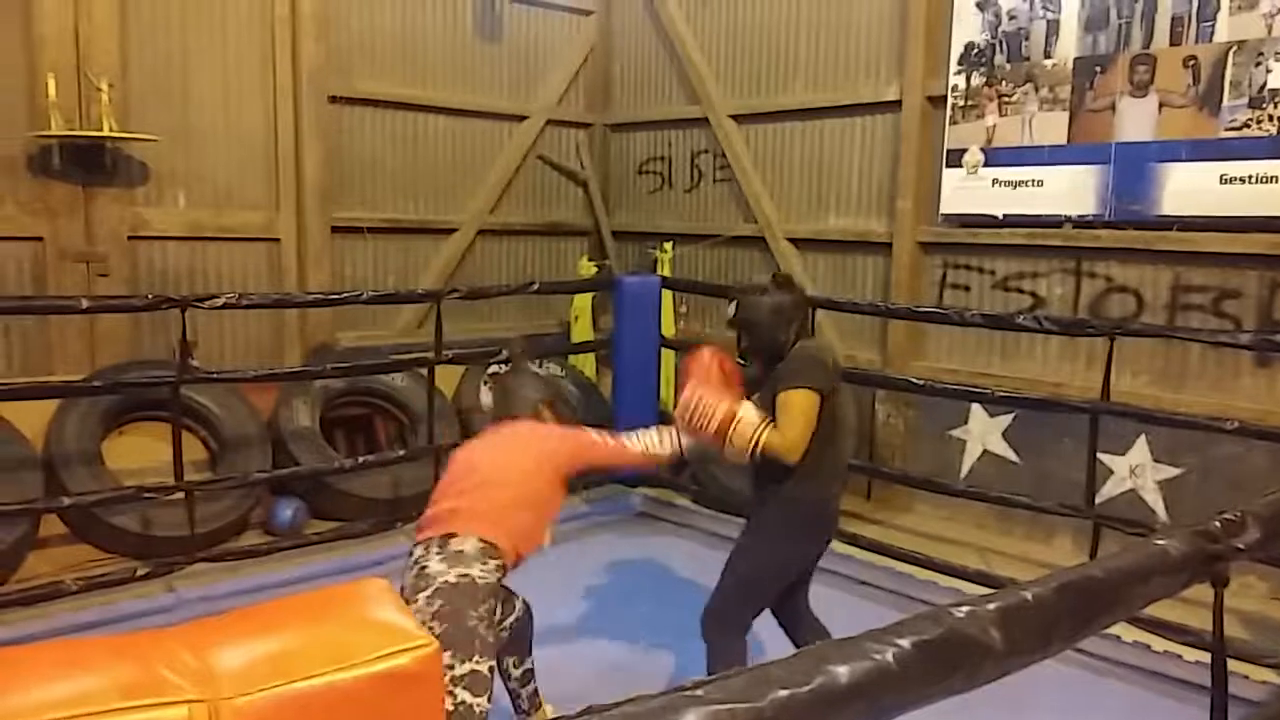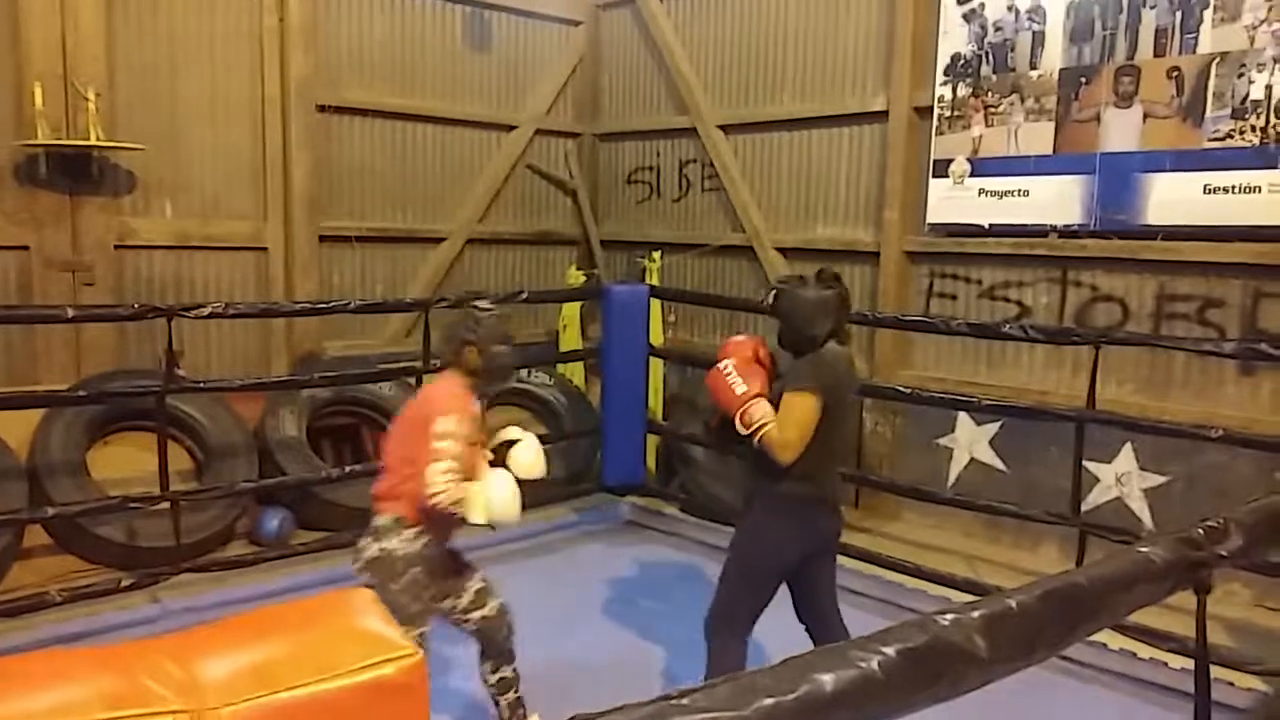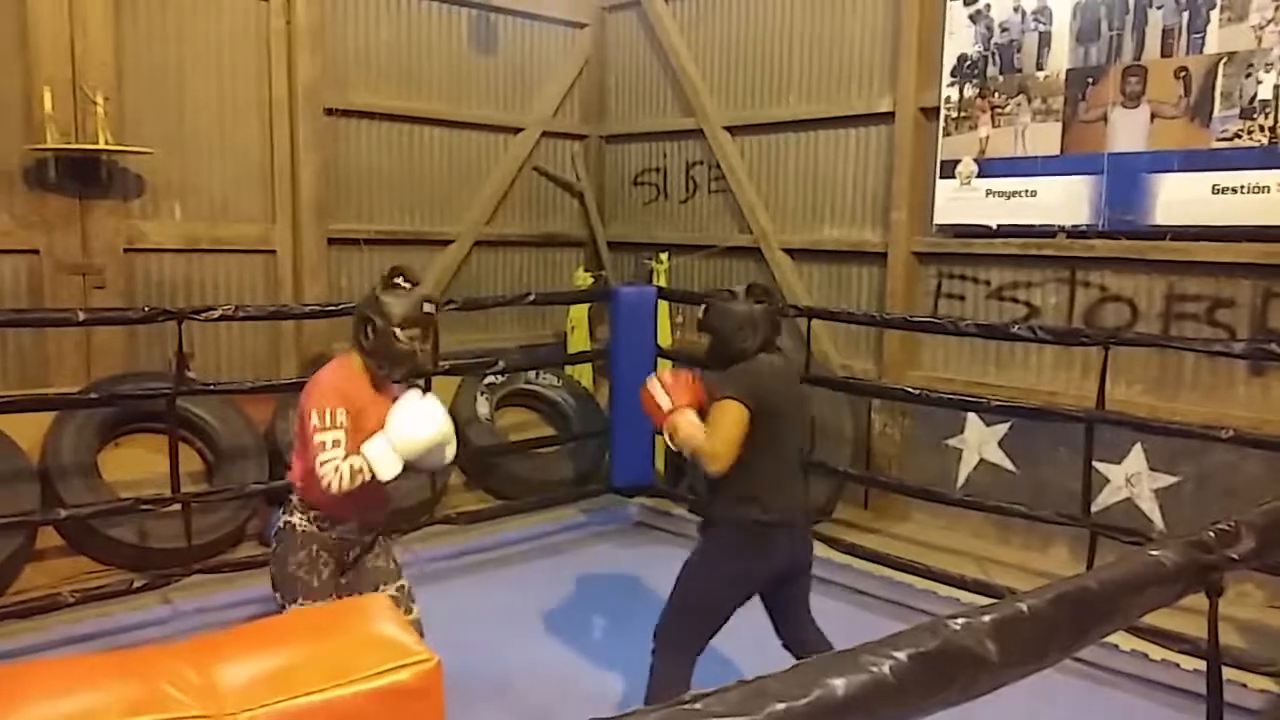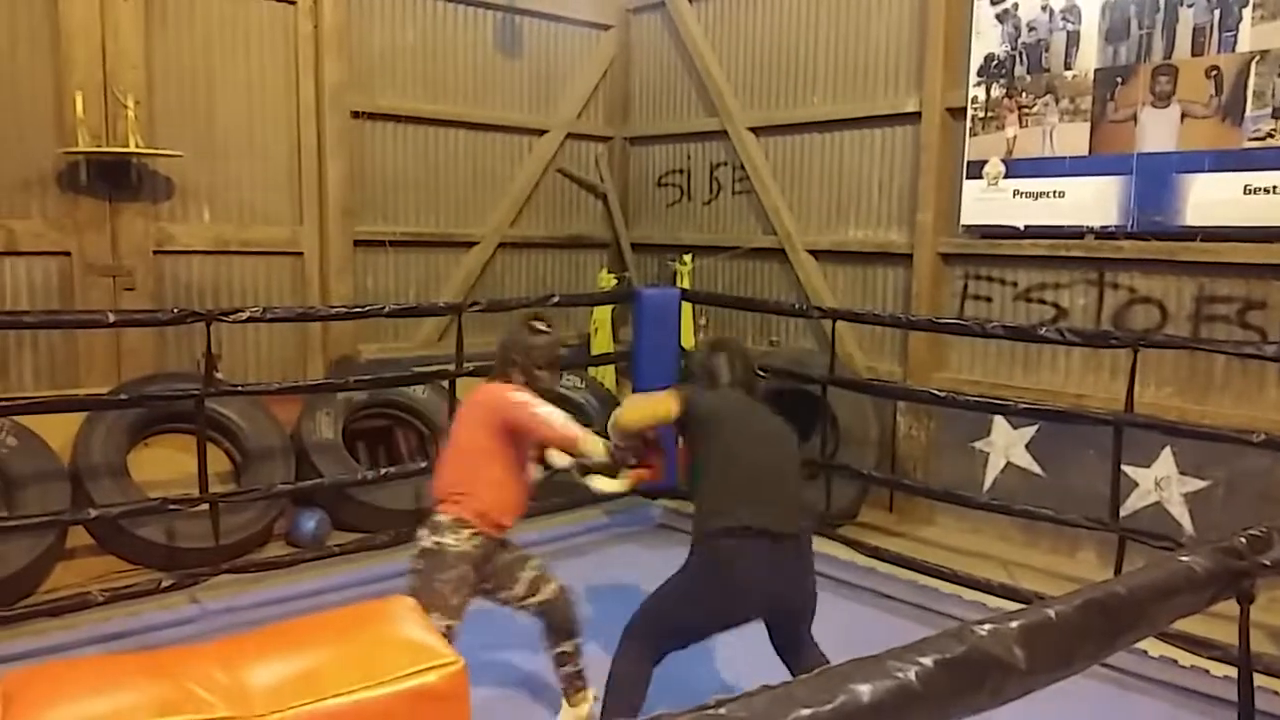
dt=0.5s
person 1, frame 1
left shoulder: (803, 366)
right shoulder: (795, 362)
left elbow: (787, 447)
right elbow: (768, 423)
left wrist: (729, 417)
right wrist: (730, 404)
left hip: (792, 511)
right hip: (806, 510)
left knee: (721, 621)
right knee: (791, 610)
person 1, frame 2
left shoulder: (813, 369)
right shoulder: (834, 363)
left elbow: (784, 448)
left wrist: (748, 401)
right wrist: (765, 389)
left hip: (784, 509)
right hip: (820, 511)
left knee: (726, 623)
right knee: (822, 617)
person 1, frame 3
left shoulder: (745, 379)
right shoulder: (784, 374)
left elbow: (714, 459)
left wrist: (678, 416)
right wrist: (705, 403)
left hip: (743, 536)
right hip: (791, 530)
left knee: (674, 645)
right knee: (802, 631)
person 1, frame 4
left shoulder: (699, 403)
right shoulder: (779, 428)
left elbow: (628, 420)
left wrist: (618, 429)
left hip: (728, 559)
right hip: (793, 563)
left knee: (638, 644)
right knee: (800, 651)
person 2, frame 1
left shoulder: (477, 448)
right shoulder: (559, 442)
right elbow: (634, 449)
right wrist: (680, 440)
left hip: (430, 565)
right hip: (458, 579)
left knee: (516, 621)
person 2, frame 2
left shoulder: (447, 394)
right shoulder: (451, 400)
right elbow: (438, 491)
left wrist: (502, 462)
right wrist: (484, 501)
left hip: (426, 544)
right hip: (398, 549)
left knee: (494, 622)
person 2, frame 3
left shoulder: (387, 382)
right shoulder: (332, 386)
left elbow: (383, 449)
right elbow: (330, 477)
left wrist: (425, 441)
right wrist: (398, 443)
left hip: (362, 532)
right hip: (312, 536)
person 2, frame 4
left shoulder: (501, 404)
right shoulder: (504, 399)
right elbow: (559, 429)
left wrist: (547, 456)
right wrist: (607, 452)
left hip: (489, 544)
right hip: (451, 545)
left knee: (558, 605)
